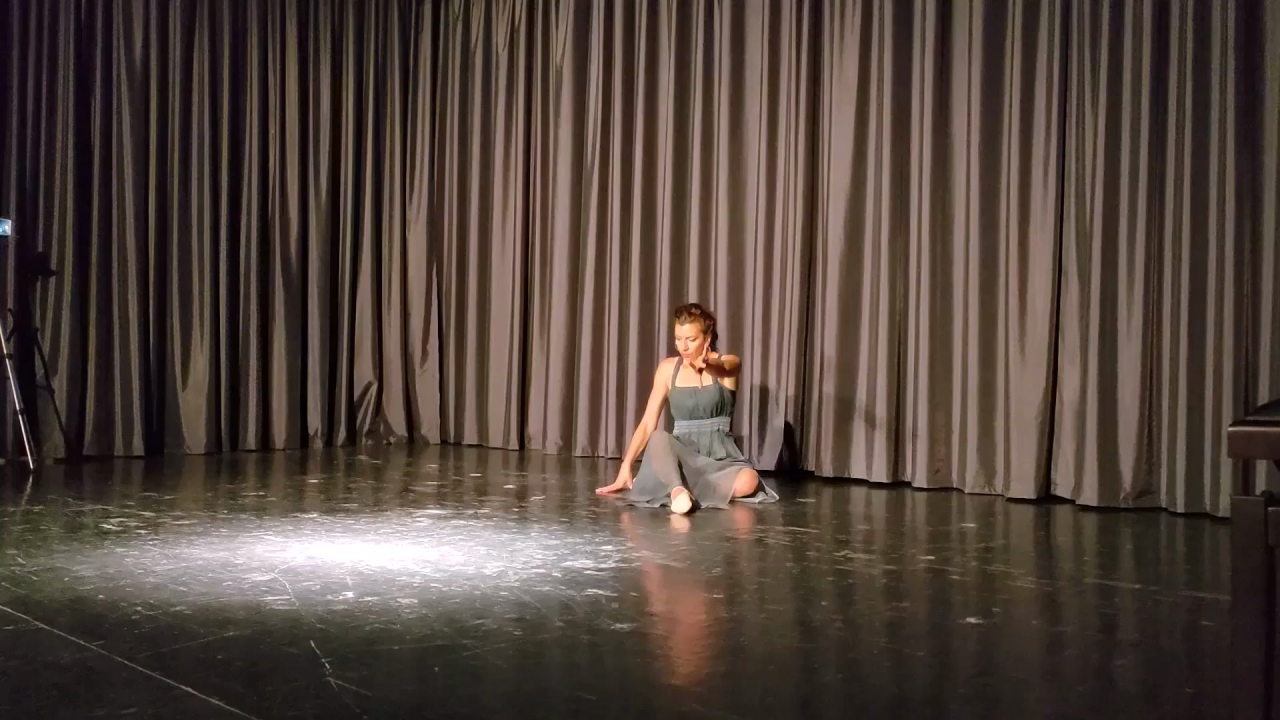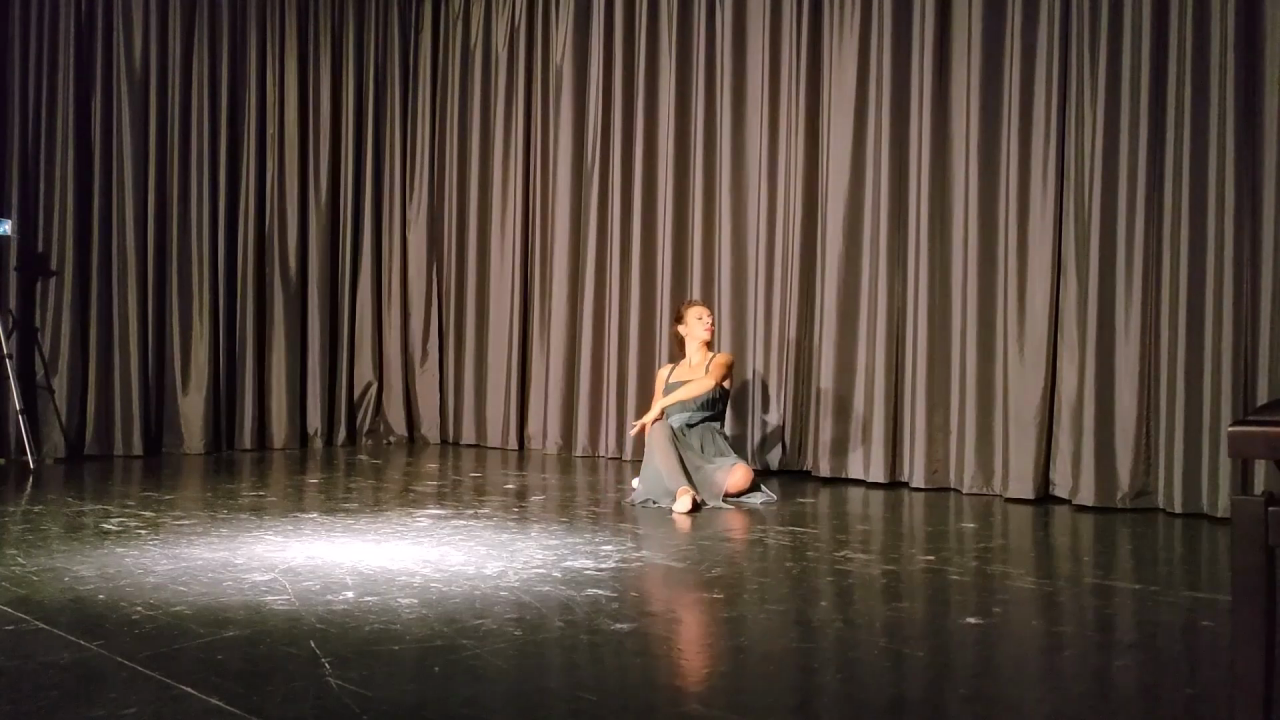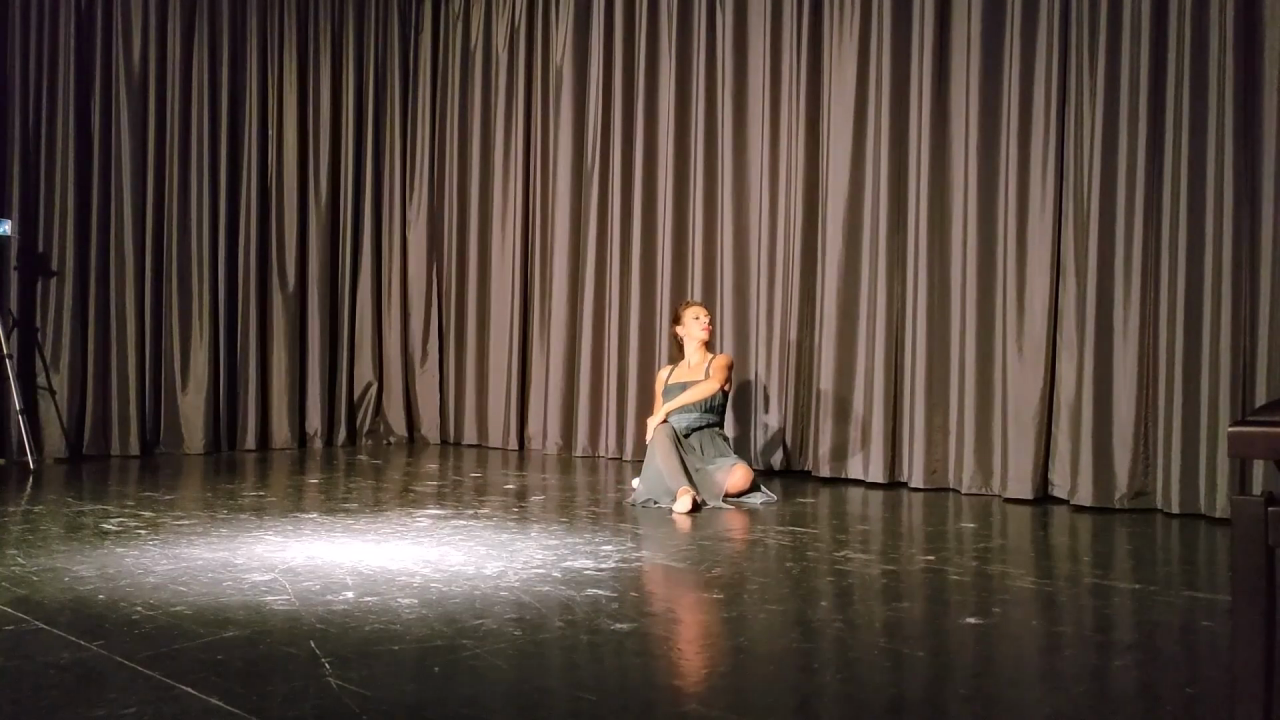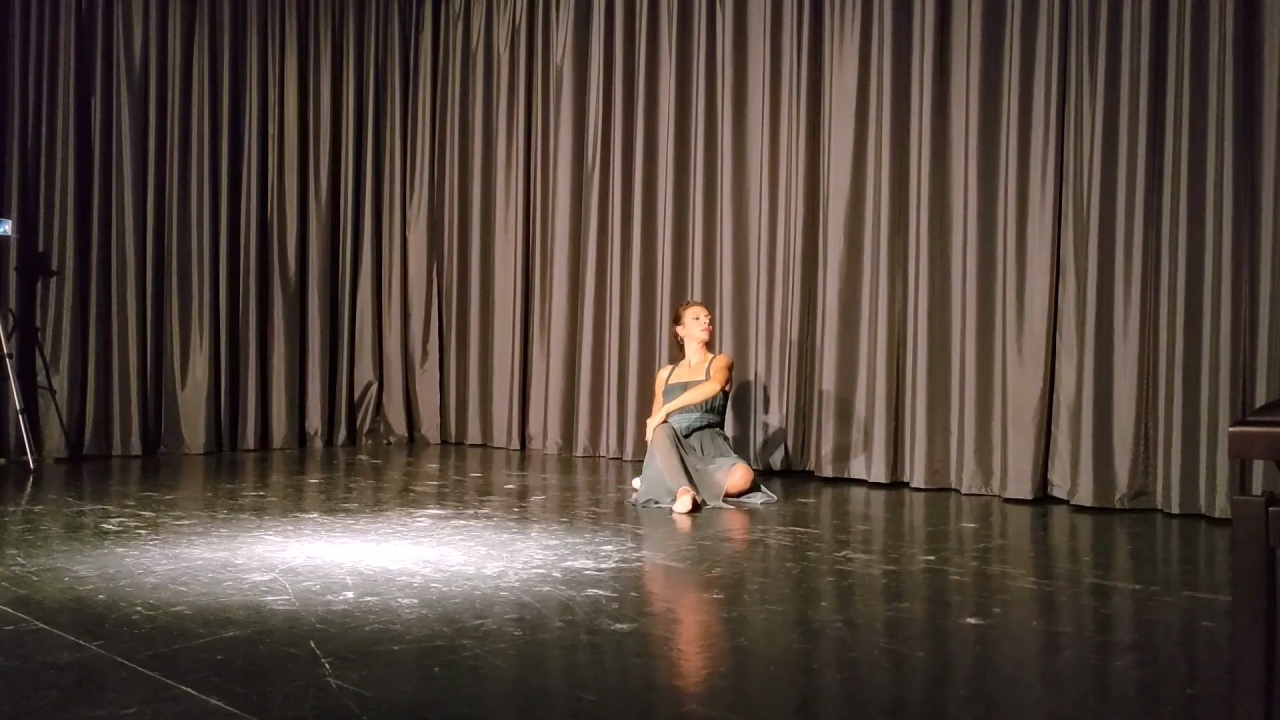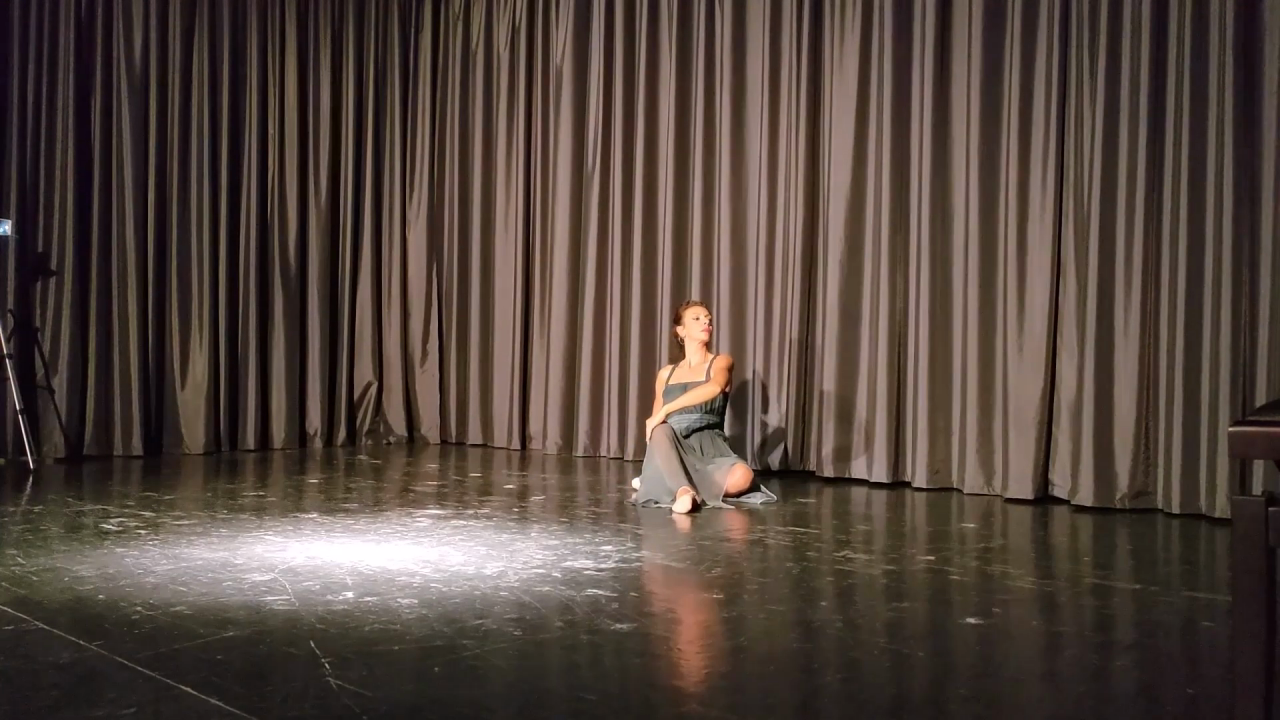
dt=1s
person 1, frame 1
left shoulder: (729, 363)
right shoulder: (668, 369)
left elbow: (720, 370)
right elbow: (648, 423)
left wrist: (704, 365)
right wrist: (626, 467)
left hip: (719, 456)
right hip: (682, 454)
left knee: (747, 482)
right knee: (659, 438)
left ankle: (673, 485)
right ankle: (679, 489)
person 1, frame 2
left shoulder: (722, 360)
right shoulder: (666, 373)
left elbow: (709, 381)
right elbow: (653, 421)
left wrist: (661, 404)
right wrist: (650, 452)
left hip: (711, 450)
right hip: (675, 451)
left knee: (742, 476)
right knee: (660, 428)
left ankle: (663, 481)
right ankle: (683, 490)
person 1, frame 3
left shoulder: (721, 362)
right shoulder: (666, 374)
left elbow: (714, 384)
right elbow: (656, 423)
left wrist: (666, 410)
left hip: (710, 449)
right hip: (675, 450)
left knee: (742, 477)
right knee: (662, 430)
left ankle: (675, 483)
right ankle: (684, 490)
person 1, frame 4
left shoulder: (721, 362)
right shoulder: (666, 374)
left elbow: (715, 385)
right elbow: (655, 424)
left wrist: (666, 409)
left hip: (710, 448)
right hip: (674, 450)
left knee: (742, 477)
right knee: (662, 431)
left ankle: (673, 484)
right ankle: (683, 490)
person 1, frame 5
left shoulder: (721, 362)
right shoulder: (666, 374)
left elbow: (715, 387)
right elbow: (655, 424)
left wrist: (665, 410)
left hip: (709, 448)
right hip: (674, 450)
left knee: (742, 476)
right knee: (661, 431)
left ankle: (669, 483)
right ankle: (683, 490)
